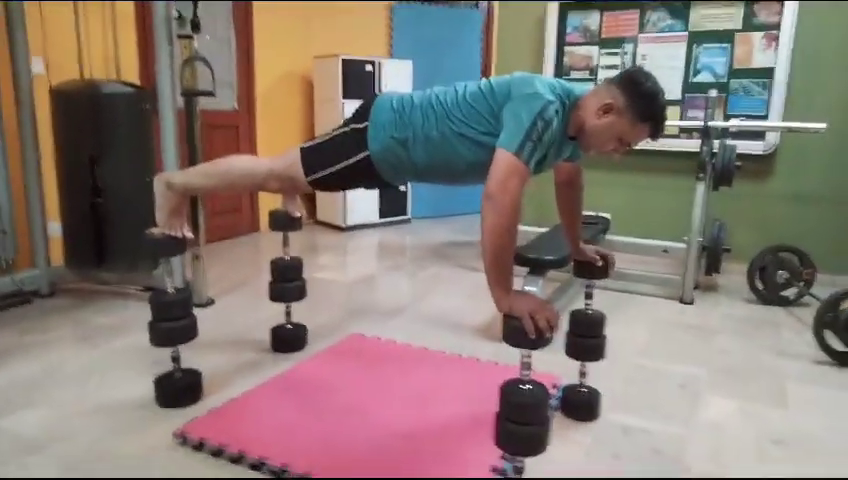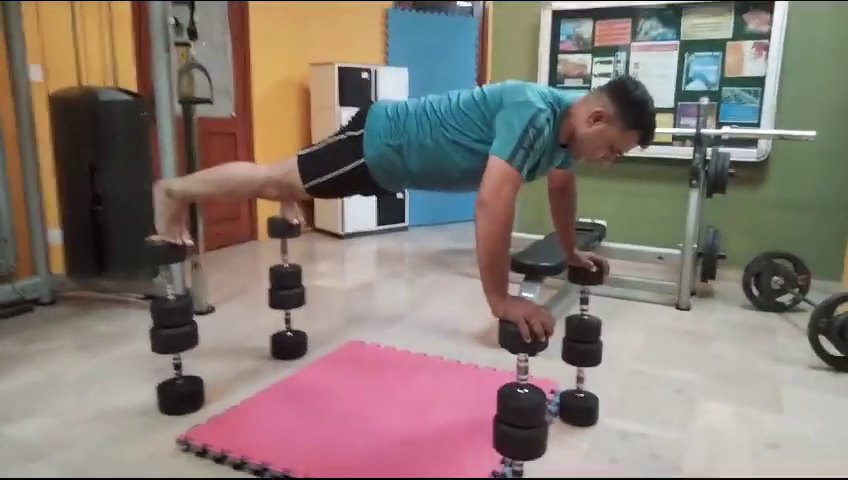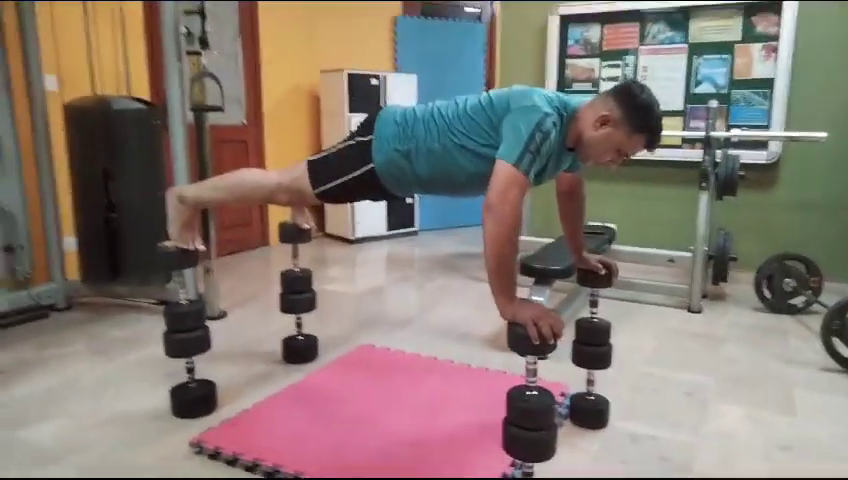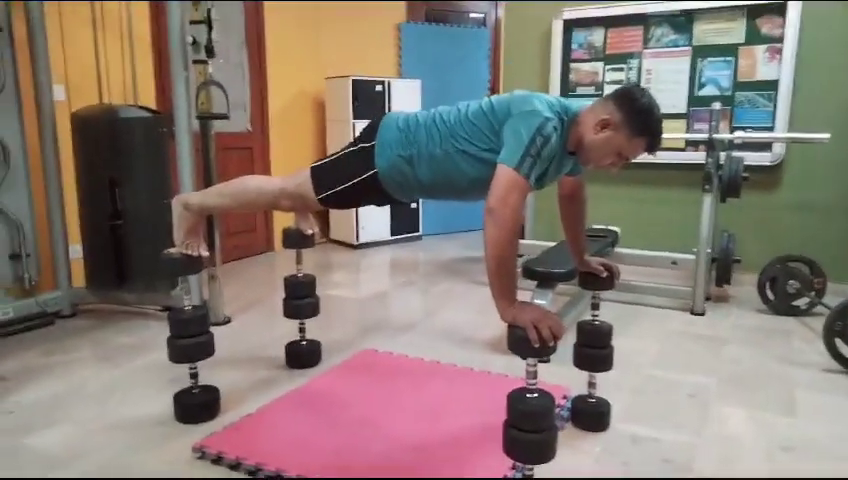
dt=0.1s
person 1, frame 1
left shoulder: (575, 116)
right shoulder: (542, 107)
left elbow: (568, 179)
right elbow: (500, 196)
left wrist: (576, 247)
right wrist: (504, 294)
left hip: (396, 146)
right hip: (385, 136)
right knee: (279, 171)
right ankle: (175, 183)
person 1, frame 2
left shoulder: (567, 123)
right shoulder: (534, 114)
left elbow: (561, 185)
right elbow: (493, 201)
left wrist: (571, 253)
right wrist: (500, 299)
left hip: (393, 155)
right hip: (381, 142)
right knee: (274, 178)
right ankle: (175, 191)
person 1, frame 3
left shoulder: (574, 128)
right shoulder: (541, 118)
left elbow: (570, 189)
right elbow: (500, 205)
left wrist: (580, 256)
right wrist: (508, 301)
left hip: (400, 159)
right hip: (390, 149)
right knee: (286, 185)
right ankle: (187, 197)
person 1, frame 4
left shoulder: (575, 131)
right shoulder: (542, 123)
left elbow: (570, 192)
right elbow: (501, 209)
left wrist: (581, 258)
right wrist: (508, 305)
left hip: (405, 165)
right hip: (391, 154)
right knee: (291, 190)
right ankle: (191, 204)
